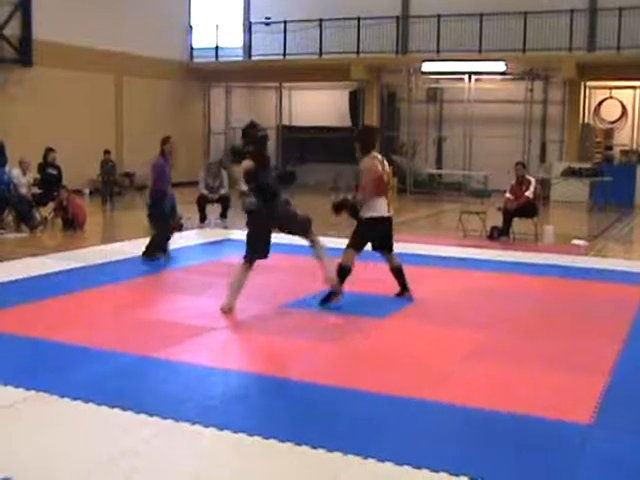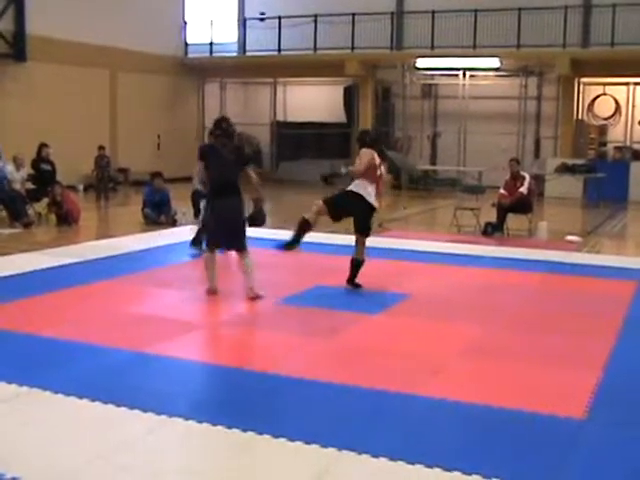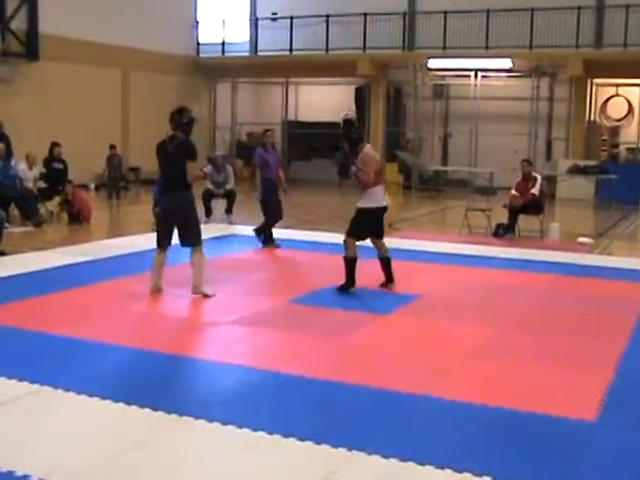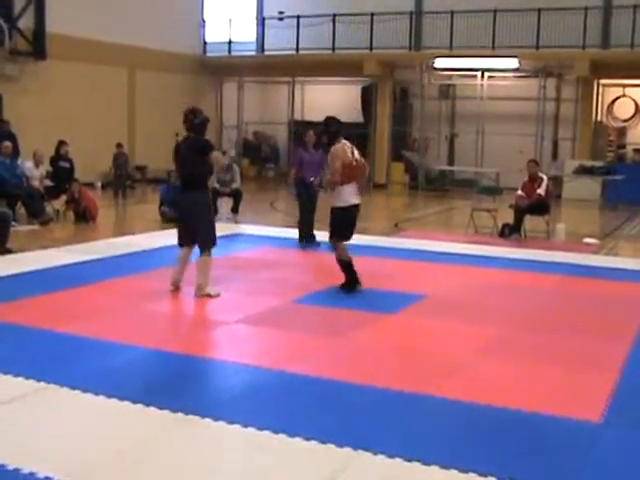
dt=0.7s
person 1, frame 1
left shoulder: (250, 159)
right shoulder: (259, 156)
right elbow: (241, 169)
right wrist: (245, 191)
left hip: (257, 216)
right hip: (275, 208)
left knee: (248, 263)
right knee: (312, 237)
left ankle: (228, 303)
right ankle: (329, 275)
person 1, frame 2
left shoulder: (206, 150)
right shoulder: (238, 152)
left elbow: (205, 179)
right elbow: (254, 181)
right wrist: (258, 202)
left hip: (215, 203)
right hip: (234, 202)
left knee: (211, 248)
right knee: (241, 249)
left ankle: (211, 285)
right ankle: (251, 288)
person 1, frame 3
left shoulder: (161, 146)
right shoulder: (188, 146)
left elbow: (165, 171)
right elbow: (191, 177)
right wrist: (206, 172)
left hip: (165, 198)
right hip: (183, 198)
left knee: (162, 245)
right knee: (196, 245)
left ankle: (155, 284)
right ankle: (198, 286)
person 1, frame 4
left shoulder: (179, 146)
right shoulder: (201, 143)
left hip: (183, 198)
right hip: (200, 197)
left knee: (187, 244)
right knee: (206, 246)
left ankle: (176, 278)
right ankle: (202, 287)
person 2, frame 1
left shoulder: (367, 163)
right shoulder: (381, 160)
left elbow: (366, 195)
left wrist: (347, 203)
right wrist: (350, 203)
left hip: (371, 215)
right hip: (385, 214)
left knee: (350, 253)
right knee: (387, 253)
left ankle: (336, 290)
right ankle: (404, 289)
person 2, frame 2
left shoulder: (366, 153)
right shoulder: (381, 166)
left elbow: (359, 170)
right elbow: (380, 193)
left hip: (355, 195)
right hip: (369, 204)
left knee: (316, 208)
right knee: (360, 244)
left ankle: (295, 240)
right ankle: (351, 280)
person 2, frame 3
left shoulder: (365, 154)
right shoulder: (367, 151)
left elbow: (368, 179)
left wrist: (353, 171)
left hip: (370, 203)
right hip: (379, 202)
left knee: (350, 240)
right knee: (377, 241)
left ankle: (350, 281)
right ankle: (389, 279)
person 2, frame 4
left shoulder: (336, 150)
right shoulder: (350, 148)
left elbow: (333, 179)
right elbow: (364, 170)
left hip: (342, 202)
right hip: (352, 201)
left knee: (336, 243)
right knee: (338, 241)
left ankle: (352, 280)
right ankle: (351, 280)
